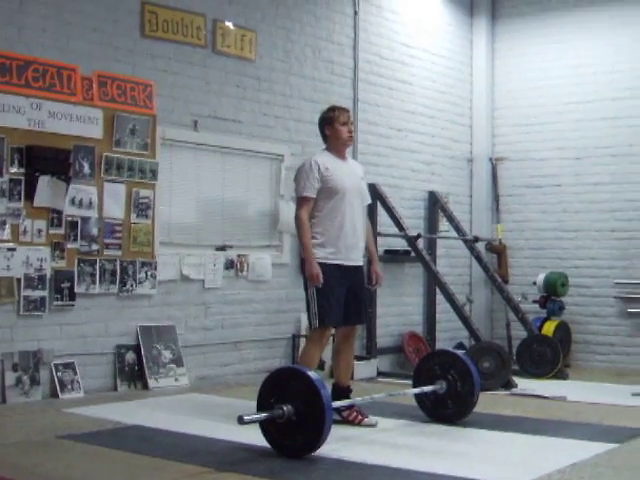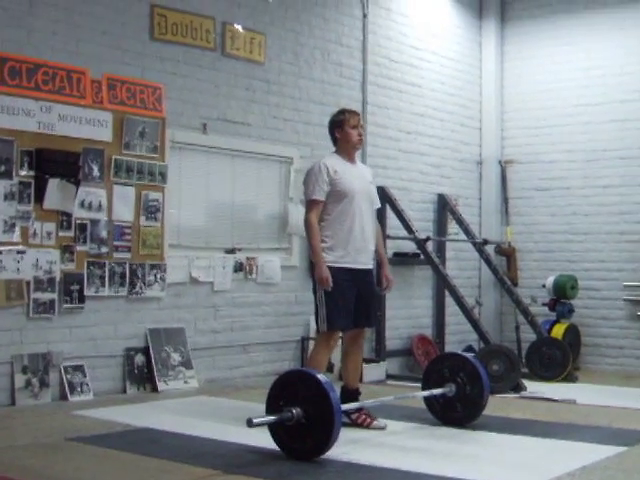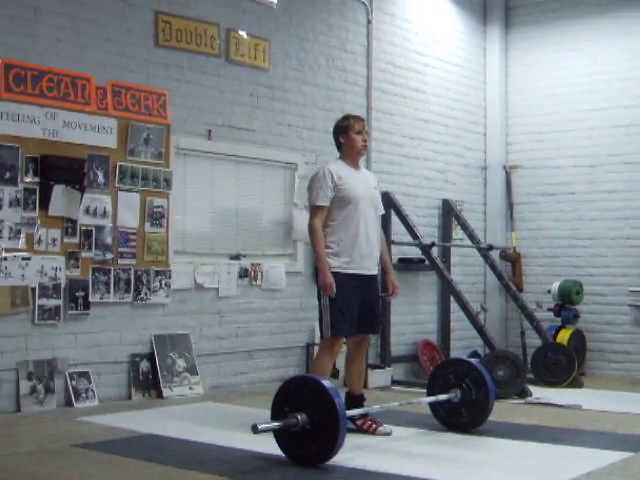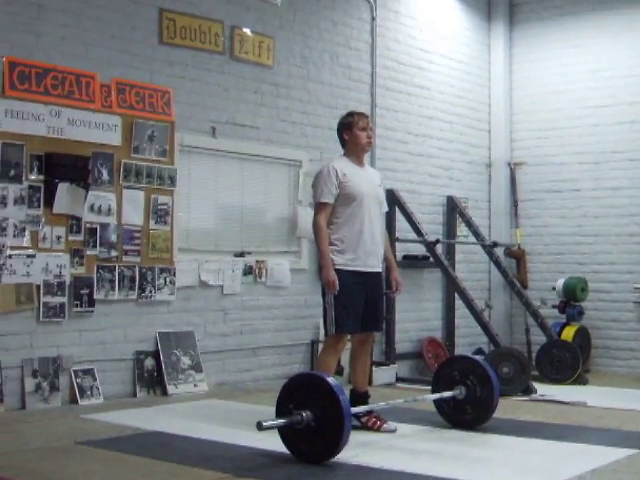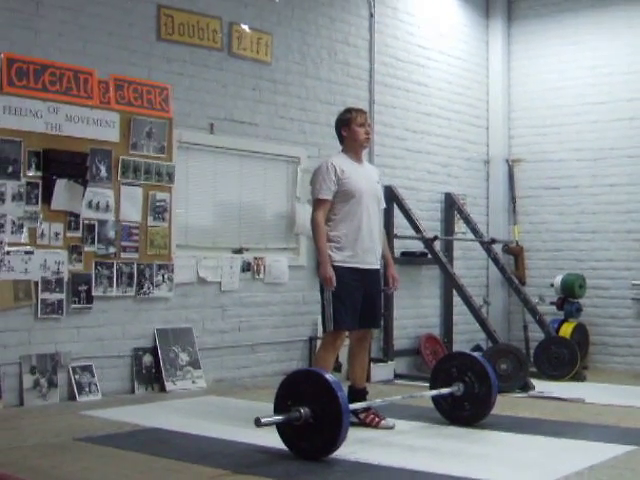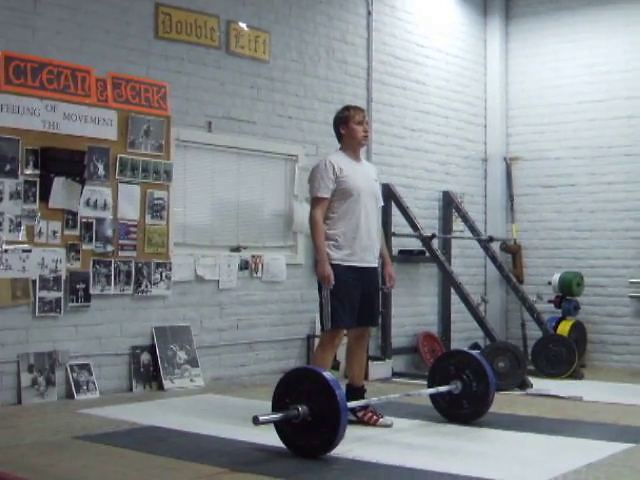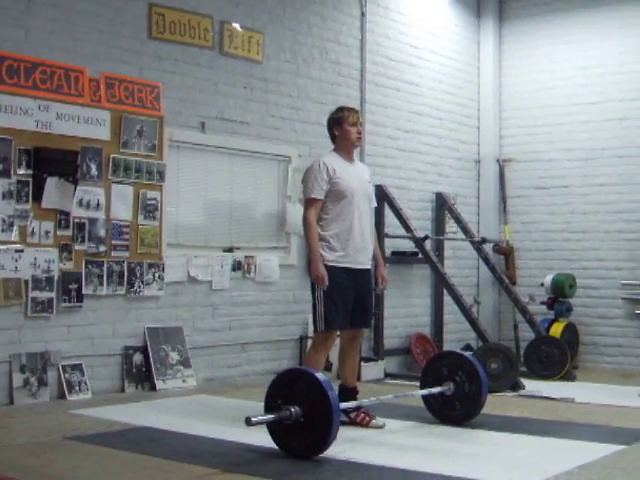
dt=0.1s
person 1, frame 1
left shoulder: (357, 168)
right shoulder: (315, 165)
right elbow: (302, 214)
left wrist: (374, 261)
right wrist: (310, 259)
left hip: (353, 263)
right hip: (325, 263)
left knee: (348, 331)
right knee: (321, 331)
left ankle: (341, 400)
person 1, frame 2
left shoulder: (366, 172)
right shoulder: (325, 167)
right elbow: (311, 218)
left wrist: (384, 264)
right wrist: (319, 263)
left hip: (363, 267)
right hip: (335, 267)
left knee: (356, 334)
right knee: (329, 334)
left ankle: (350, 403)
person 1, frame 3
left shoulder: (370, 178)
right shoulder: (329, 173)
right elbow: (316, 224)
left wrist: (389, 270)
right wrist: (323, 268)
left hip: (367, 272)
right hip: (339, 272)
left knee: (360, 340)
right knee: (333, 340)
left ankle: (354, 409)
person 1, frame 4
left shoulder: (374, 175)
right shoulder: (333, 170)
right elbow: (320, 220)
left wrist: (392, 266)
right wrist: (327, 266)
left hip: (372, 270)
right hip: (344, 269)
left knee: (365, 337)
right knee: (337, 338)
left ankle: (359, 406)
person 1, frame 5
left shoulder: (372, 172)
right shoulder: (332, 167)
right elbow: (318, 217)
left wrist: (389, 263)
right wrist: (324, 262)
left hip: (370, 266)
right hip: (342, 266)
left knee: (363, 334)
right knee: (335, 335)
left ankle: (357, 403)
person 1, frame 6
left shoulder: (370, 170)
right shoulder: (330, 165)
right elbow: (316, 215)
left wrist: (386, 260)
right wrist: (322, 260)
left hip: (368, 265)
right hip: (340, 265)
left knee: (361, 332)
right knee: (333, 333)
left ankle: (355, 401)
person 1, frame 7
left shoulder: (364, 171)
right shoulder: (324, 166)
right elbow: (310, 216)
left wrist: (379, 262)
right wrist: (316, 261)
left hip: (361, 266)
right hip: (334, 266)
left knee: (354, 334)
right knee: (326, 334)
left ankle: (348, 402)
